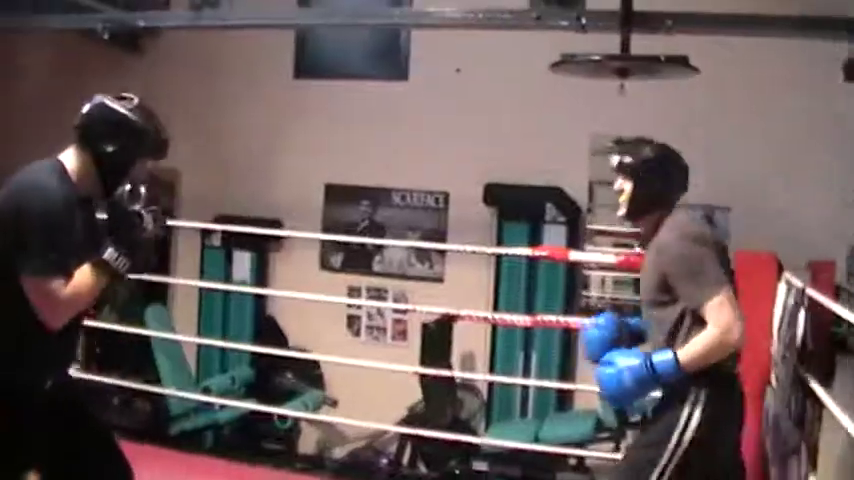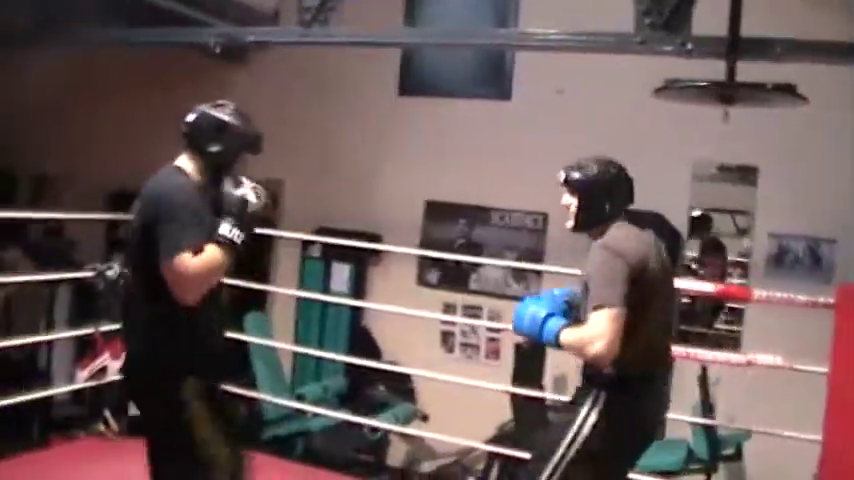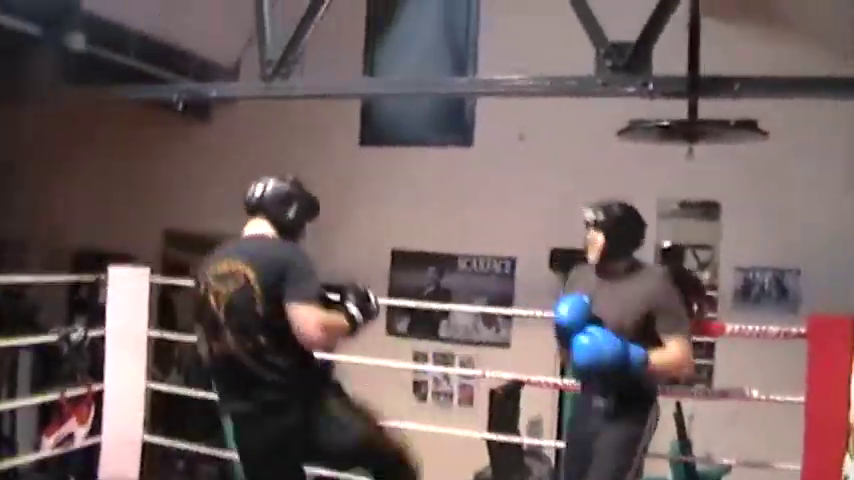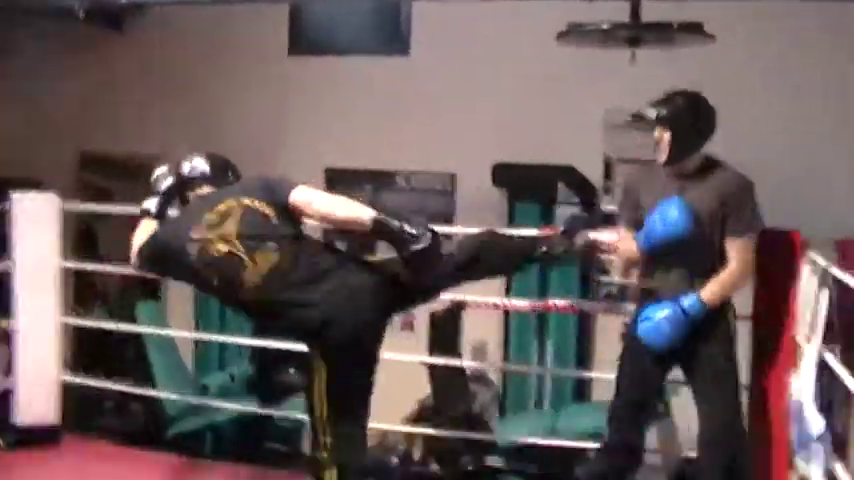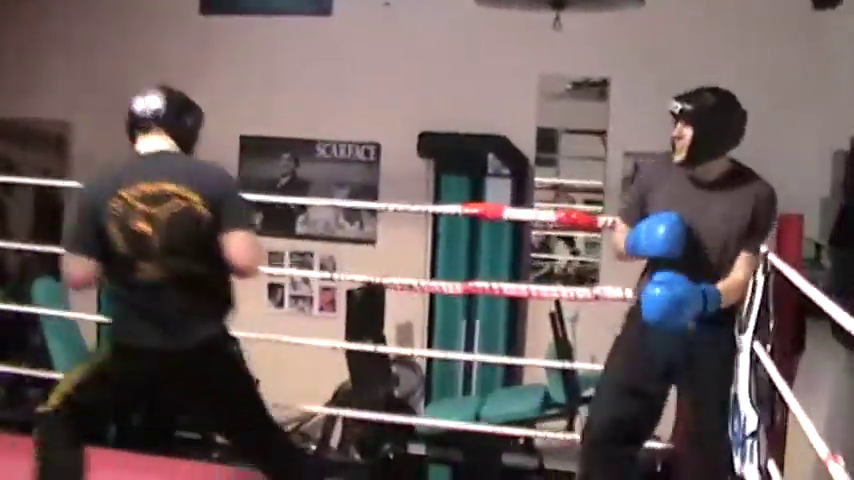
dt=0.5s
person 1, frame 1
left shoulder: (75, 194)
right shoulder: (42, 196)
right elbow: (55, 307)
left wrist: (122, 247)
right wrist: (119, 250)
left hip: (46, 381)
person 1, frame 2
left shoulder: (176, 190)
right shoulder: (177, 194)
right elbow: (189, 284)
left wrist: (225, 221)
right wrist: (234, 228)
left hip: (162, 362)
right hip: (172, 368)
person 1, frame 3
left shoulder: (210, 267)
right shoulder: (287, 257)
left elbow: (207, 349)
right elbow: (312, 332)
right wrist: (354, 313)
left hip: (255, 421)
right hip: (300, 407)
person 1, frame 4
left shoulder: (175, 235)
right shoulder: (255, 191)
left elbow: (139, 256)
right elbow: (322, 204)
left wrist: (154, 206)
right wrist: (389, 226)
left hip: (334, 330)
right hip: (363, 287)
right knee: (433, 264)
right ankle: (544, 248)
person 1, frame 5
left shoulder: (98, 190)
right shoulder: (214, 180)
left elbow: (77, 276)
right elbow: (244, 261)
left hip: (134, 352)
right hip: (208, 347)
left knee: (58, 420)
right knee: (264, 441)
person 2, frame 1
left shoulder: (678, 239)
right shoulder: (668, 234)
left elbow: (728, 329)
left wrist: (652, 368)
right wrist: (632, 329)
left hip: (700, 398)
right hip: (708, 395)
person 2, frame 2
left shoulder: (609, 251)
right shoulder: (645, 241)
left elbow: (601, 344)
left wrist: (548, 326)
right wrist: (576, 303)
left hip: (613, 397)
right hip: (647, 394)
person 2, frame 3
left shoulder: (654, 286)
right shoulder: (581, 278)
left elbow: (682, 361)
right elbow: (570, 349)
left wrist: (628, 358)
right wrist: (567, 329)
left hip: (629, 414)
right hip: (589, 406)
person 2, frame 4
left shoulder: (731, 187)
right shoulder: (640, 181)
left elbow: (740, 266)
right elbow: (624, 255)
left wrist: (688, 308)
right wrist: (650, 241)
left hip: (704, 316)
right hip: (652, 312)
left knee: (722, 425)
right knee: (627, 414)
person 2, frame 5
left shoulder: (755, 195)
right shoulder: (654, 174)
left elbow: (742, 277)
right elbow: (619, 239)
left wrist: (703, 299)
right wrist: (641, 243)
left hip: (711, 330)
right hip: (652, 320)
right knee: (605, 428)
